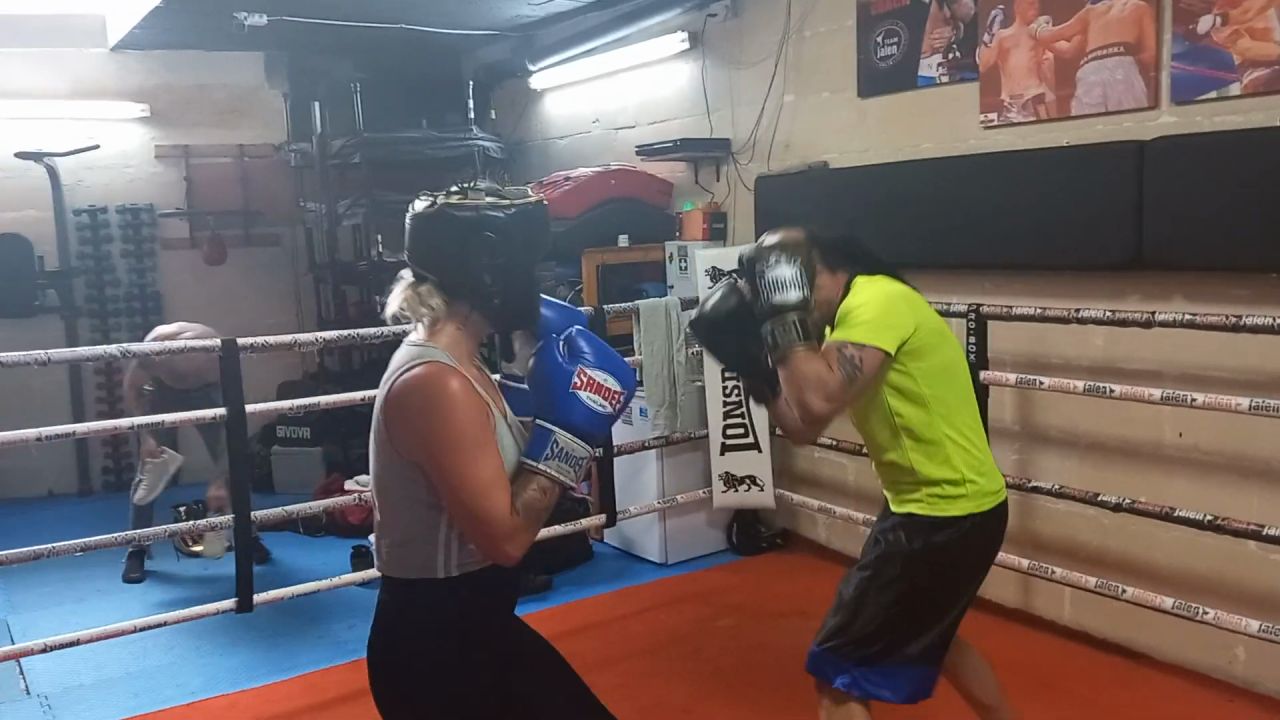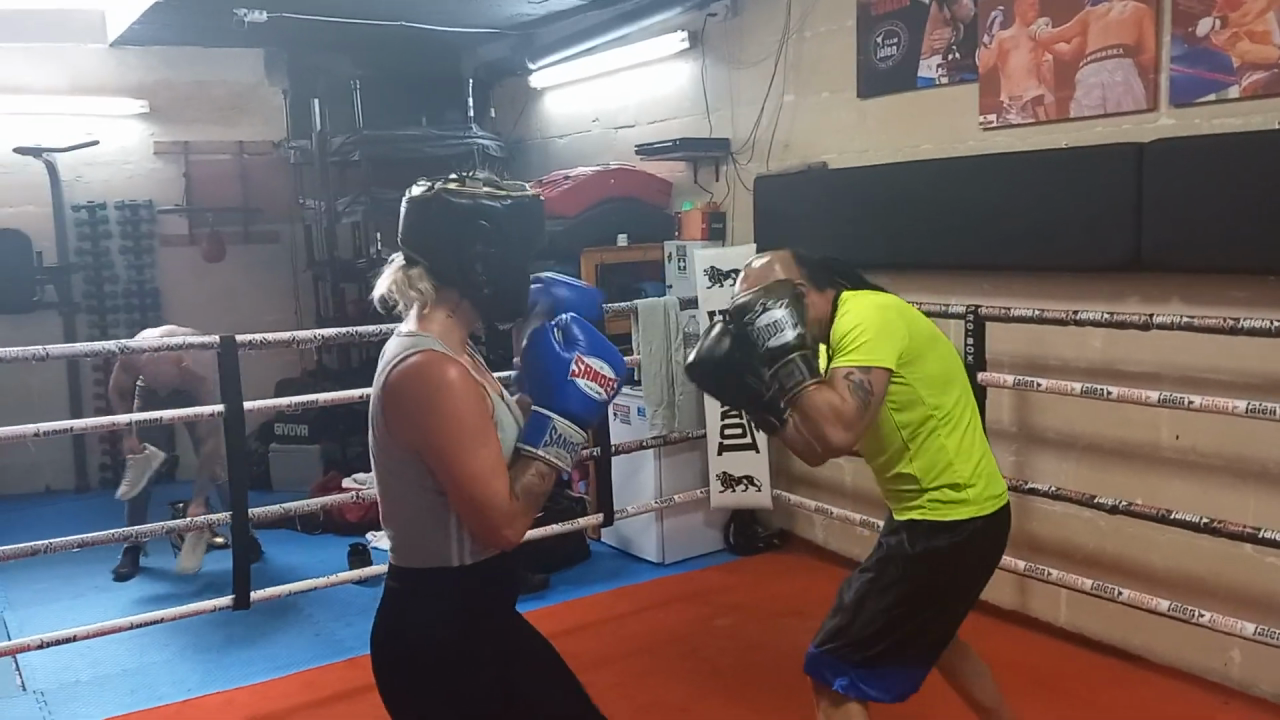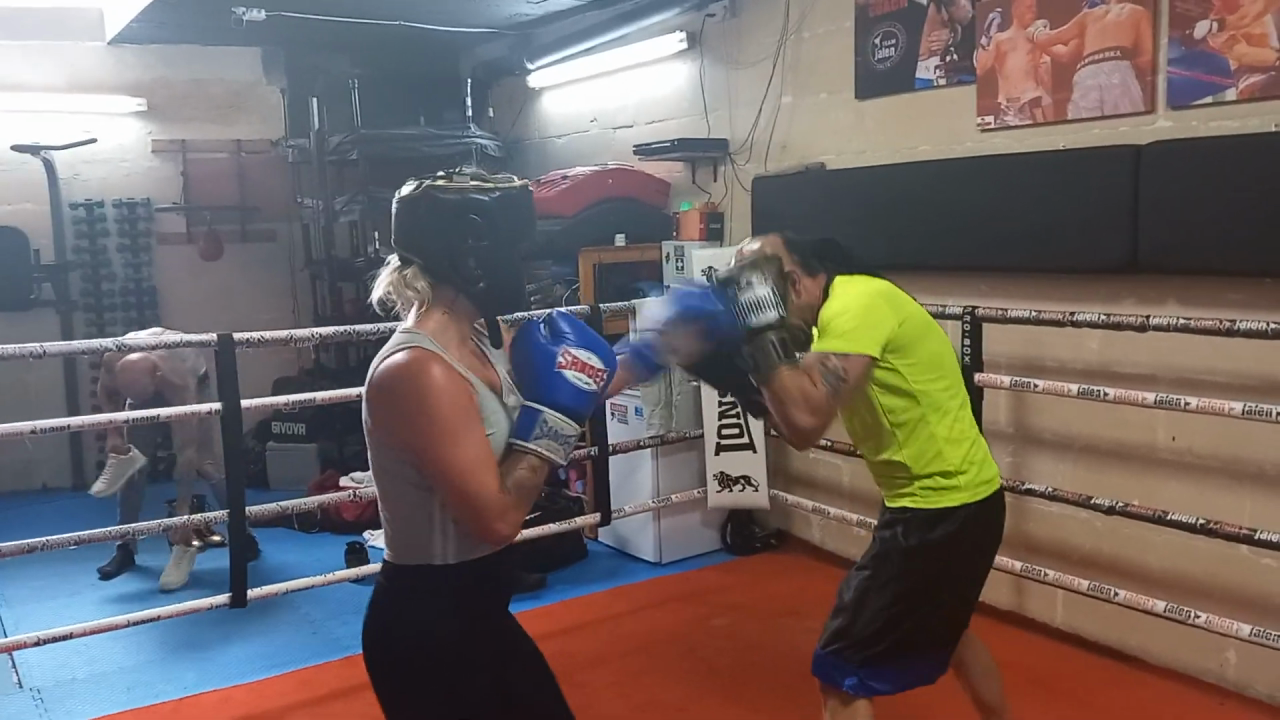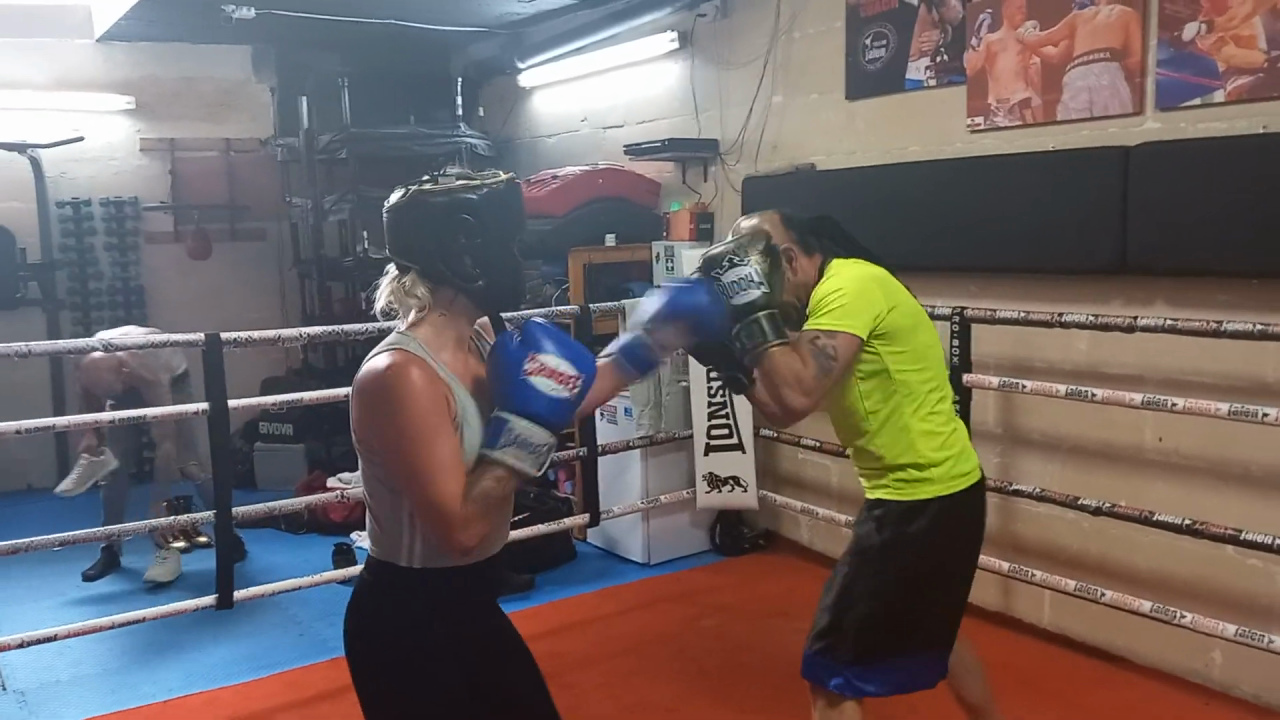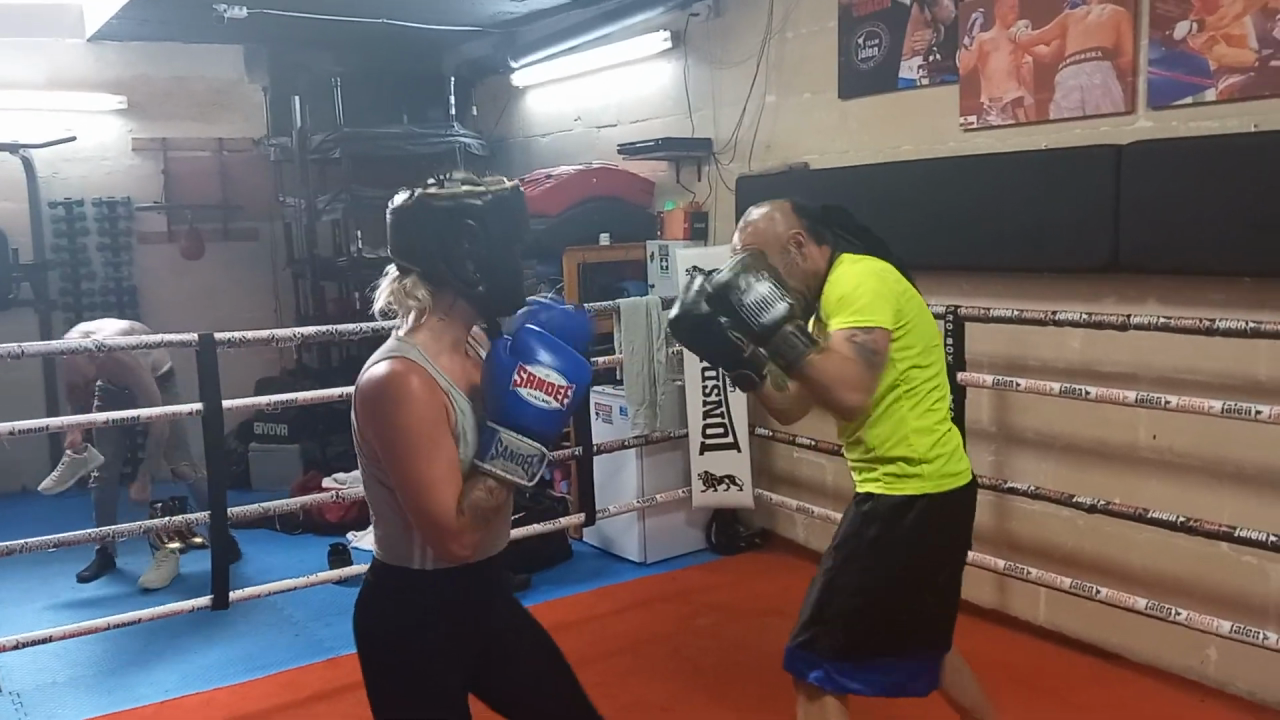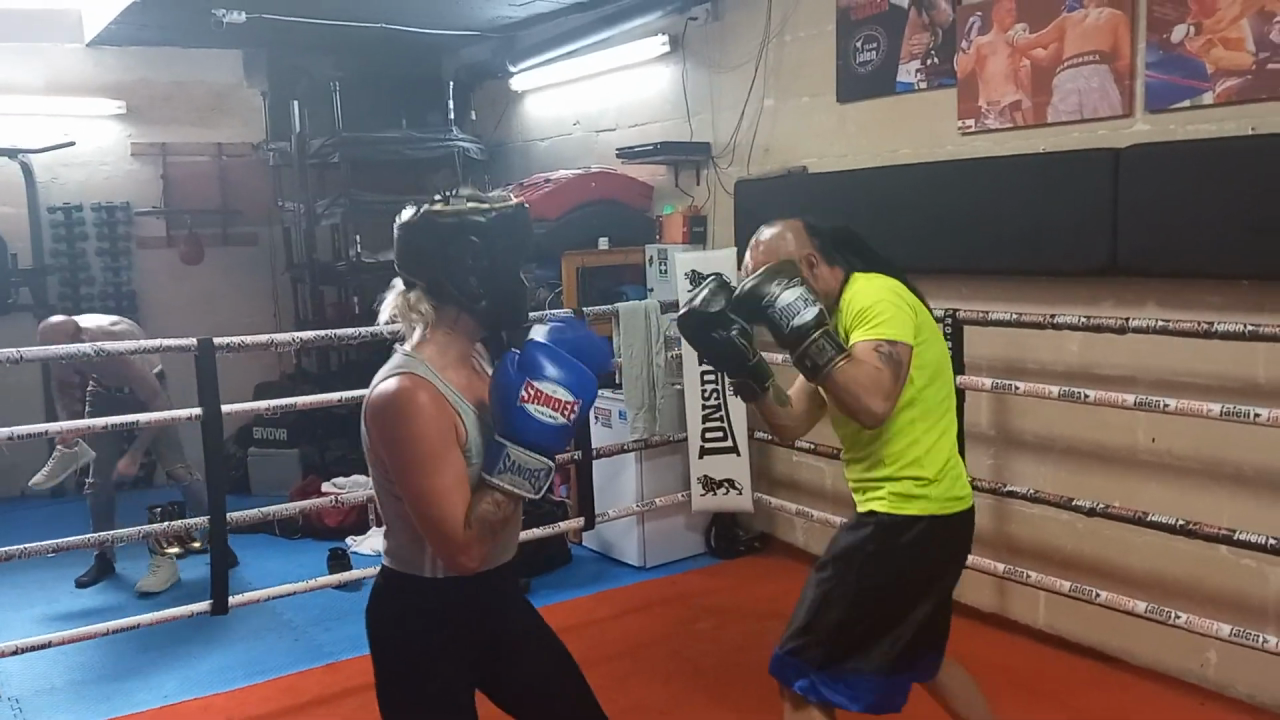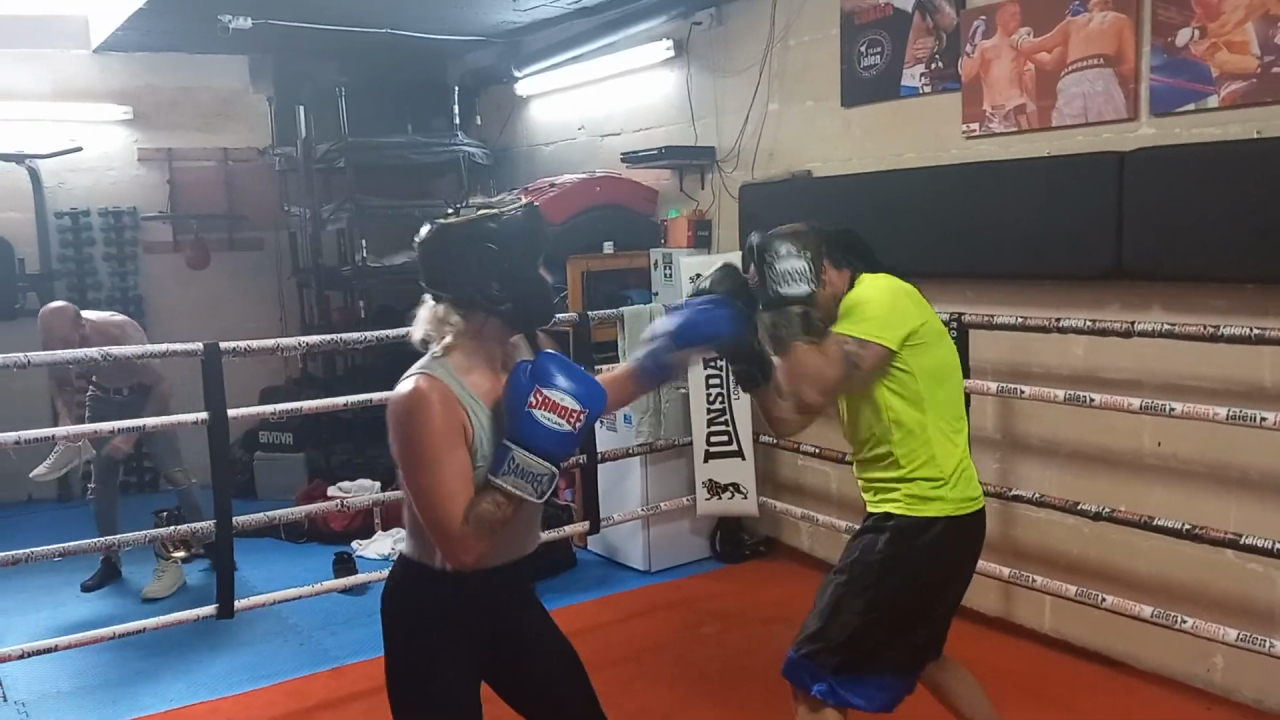
dt=0.1s
person 1, frame 1
left shoulder: (452, 361)
right shoulder: (436, 385)
left elbow: (498, 451)
right elbow: (504, 539)
left wrist: (532, 382)
right wrist: (567, 428)
left hip: (480, 621)
right hip: (430, 638)
person 1, frame 2
left shoulder: (444, 348)
right shoulder: (431, 373)
left elbow: (495, 443)
right elbow: (503, 523)
left wrist: (544, 373)
right wrist: (563, 414)
left hip: (482, 614)
right hip: (435, 631)
person 1, frame 3
left shoulder: (467, 337)
right shoulder: (414, 369)
right elbow: (497, 516)
right wrist: (556, 412)
left hip: (472, 609)
right hip: (427, 622)
person 1, frame 4
left shoulder: (479, 338)
right shoulder: (398, 375)
left elbow: (563, 404)
right elbow: (462, 529)
left wrist: (643, 345)
right wrist: (523, 424)
left hip: (467, 605)
right hip: (403, 619)
person 1, frame 5
left shoulder: (475, 339)
right shoulder: (399, 381)
right elbow: (457, 537)
left wrist: (548, 364)
right wrist: (520, 431)
left hip: (483, 595)
right hip: (414, 616)
person 1, frame 6
left shoulder: (477, 353)
right shoulder: (407, 395)
right elbow: (465, 548)
left wrist: (552, 375)
right wrist: (528, 445)
left hip: (496, 599)
right hip: (424, 620)
person 1, frame 7
left shoulder: (515, 346)
right shoulder: (424, 399)
left elbow: (586, 399)
right elbow: (461, 547)
left wrist: (658, 360)
right wrist: (530, 450)
left hip: (506, 596)
right hip: (434, 608)
person 2, frame 1
left shoulder: (875, 304)
right shoulder: (851, 316)
left elbow: (817, 404)
right elbow: (802, 426)
left wrist: (784, 311)
right wrist: (747, 362)
left hip: (945, 514)
right hip: (960, 508)
left knee: (838, 669)
right knee: (929, 628)
person 2, frame 2
left shoulder: (868, 317)
right shoulder: (844, 331)
left elbow: (839, 432)
right elbow: (815, 448)
left wrist: (783, 348)
right wrist: (751, 391)
left hip: (948, 520)
right hip: (964, 513)
left knee: (835, 672)
right knee: (929, 632)
person 2, frame 3
left shoulder: (855, 305)
right shoulder: (838, 314)
left elbow: (808, 418)
right elbow: (800, 431)
left wrist: (762, 328)
right wrist: (746, 376)
left hip: (945, 510)
right hip: (962, 503)
left knee: (841, 671)
right knee: (943, 626)
person 2, frame 4
left shoulder: (849, 287)
right shoulder: (837, 298)
left elbow: (798, 397)
right elbow: (785, 408)
left wrist: (754, 306)
right wrist: (729, 356)
left hip: (921, 504)
right hip: (949, 494)
left knee: (831, 672)
right knee: (929, 632)
person 2, frame 5
left shoulder: (860, 278)
right shoulder: (831, 296)
left elbow: (851, 395)
right elbow: (788, 403)
left wrist: (776, 320)
right wrist: (733, 353)
left hip: (907, 503)
right hip: (937, 498)
left knee: (814, 668)
right knee: (919, 645)
person 2, frame 6
left shoulder: (876, 297)
right shoulder: (842, 313)
left elbow: (874, 403)
right elbow: (792, 423)
left wrist: (802, 327)
right wrist: (737, 361)
left hip: (906, 521)
right hip: (935, 515)
left knee: (801, 677)
right knee: (917, 656)
person 2, frame 7
left shoulder: (879, 297)
right shoulder: (850, 313)
left elbow: (813, 392)
right elbow: (787, 418)
left wrist: (787, 303)
right wrist: (742, 349)
left hip: (920, 524)
right hip: (942, 520)
right knee: (913, 653)
person 3, frame 1
left shoulder: (219, 362)
right elbow: (132, 390)
left wrist: (220, 482)
right wrist: (145, 437)
left hip: (207, 392)
right hip: (160, 390)
right knee: (149, 467)
left ankle: (249, 537)
right ankle: (137, 551)
person 3, frame 2
left shoulder: (201, 373)
right shoulder: (133, 355)
left elbow: (210, 439)
right elbow: (117, 389)
left wrist: (198, 501)
right wrist: (128, 434)
left hip: (197, 392)
right hip: (150, 388)
left knee: (217, 466)
right knee: (138, 465)
right ankle: (132, 547)
person 3, frame 3
left shoulder: (179, 379)
right shoulder: (115, 360)
left elbow: (188, 451)
right elbow: (106, 391)
left wrist: (182, 513)
right wrist: (114, 432)
left hip: (193, 384)
right hip: (148, 385)
left knee: (208, 465)
right knee: (130, 466)
right ankle: (126, 548)
person 3, frame 4
left shoulder: (151, 375)
right shoulder: (91, 360)
left elbow: (165, 444)
right elbow: (87, 393)
left wrist: (158, 506)
right wrist: (90, 433)
left hip: (173, 384)
right hip: (126, 392)
left knee: (192, 464)
right knee: (113, 469)
right ankle: (110, 550)
person 3, frame 5
left shoulder: (128, 359)
right shoulder: (72, 351)
left elbow: (160, 425)
right elbow: (74, 388)
left wrist: (144, 481)
right wrist: (76, 430)
left hip: (156, 382)
right hip: (112, 389)
left knee: (183, 465)
right knee: (103, 472)
right ankle: (106, 552)
person 3, frame 6
right shoulder: (62, 344)
left elbow: (158, 405)
right elbow: (64, 387)
left wrist: (134, 456)
right wrist: (67, 425)
left hip: (145, 385)
right hip: (103, 393)
left knee: (177, 467)
right knee: (99, 478)
right ankle: (104, 557)
person 3, frame 7
left shoulder: (118, 333)
right shoulder: (53, 341)
left elbow: (163, 389)
right elbow: (61, 381)
left wrist: (132, 436)
right wrist: (64, 417)
left hip: (145, 395)
right hip: (103, 394)
left knee: (173, 473)
right knee: (102, 483)
right ankle: (110, 562)
